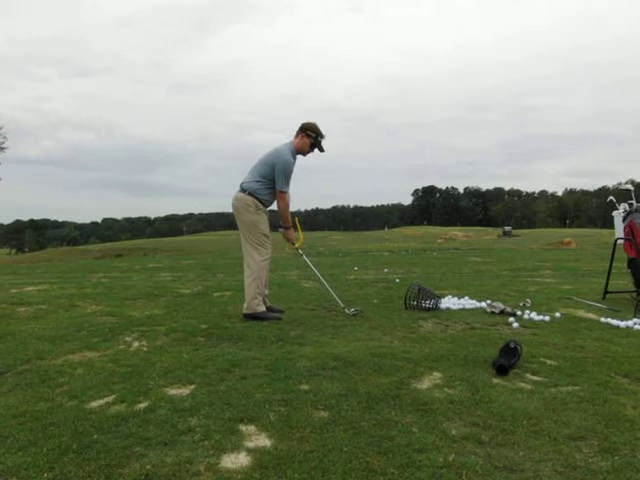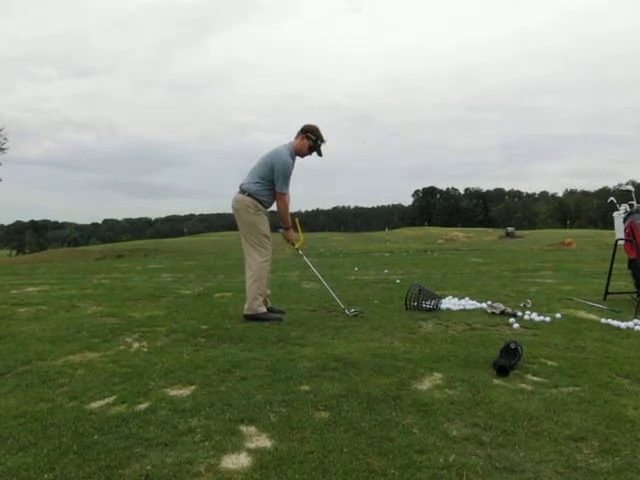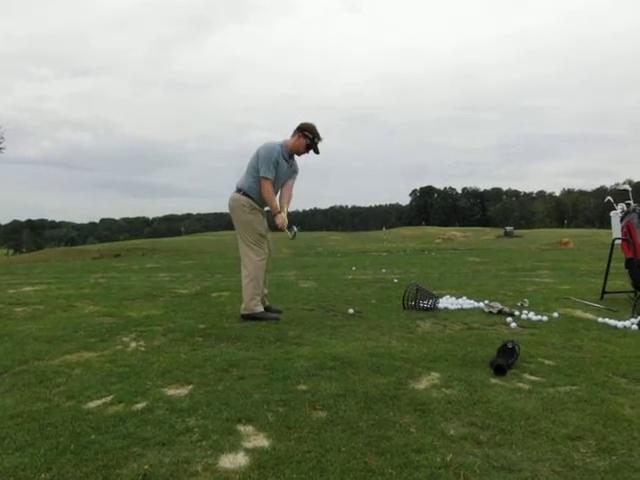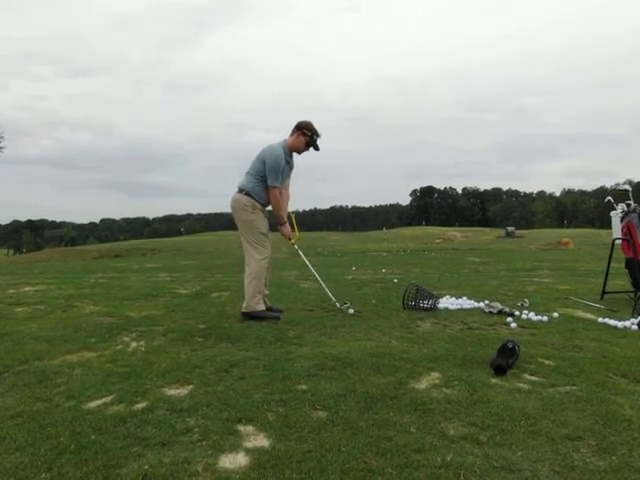
dt=0.5s
person 1, frame 1
left shoulder: (286, 154)
right shoulder: (285, 158)
left elbow: (283, 194)
right elbow: (281, 198)
left wrist: (285, 224)
right wrist: (288, 227)
left hip: (252, 204)
right hip: (249, 204)
left knee: (261, 254)
right knee: (258, 255)
left ankle: (261, 302)
right ankle: (253, 307)
person 1, frame 2
left shoulder: (286, 155)
right shoulder: (284, 159)
left elbow: (284, 195)
right elbow: (281, 199)
left wrist: (286, 224)
right wrist: (288, 227)
left hip: (251, 204)
right hip: (249, 205)
left knee: (262, 254)
right knee: (260, 255)
left ankle: (261, 303)
right ankle: (254, 308)
person 1, frame 3
left shoulder: (293, 165)
right shoulder: (271, 150)
left elbow: (287, 191)
right elbow: (265, 185)
left wrist: (283, 212)
right wrist: (276, 213)
left hip: (256, 206)
right hip: (244, 203)
left knee: (263, 253)
right knee: (255, 255)
left ankle: (259, 302)
right ankle: (251, 308)
person 1, frame 4
left shoulder: (289, 160)
right shoulder: (275, 154)
left elbow: (284, 191)
right elbow: (273, 193)
left wrist: (286, 219)
right wrist: (283, 223)
left hip: (255, 205)
right hip: (247, 204)
left knee: (264, 254)
right knee: (259, 254)
left ankle: (260, 302)
right ankle: (252, 306)
